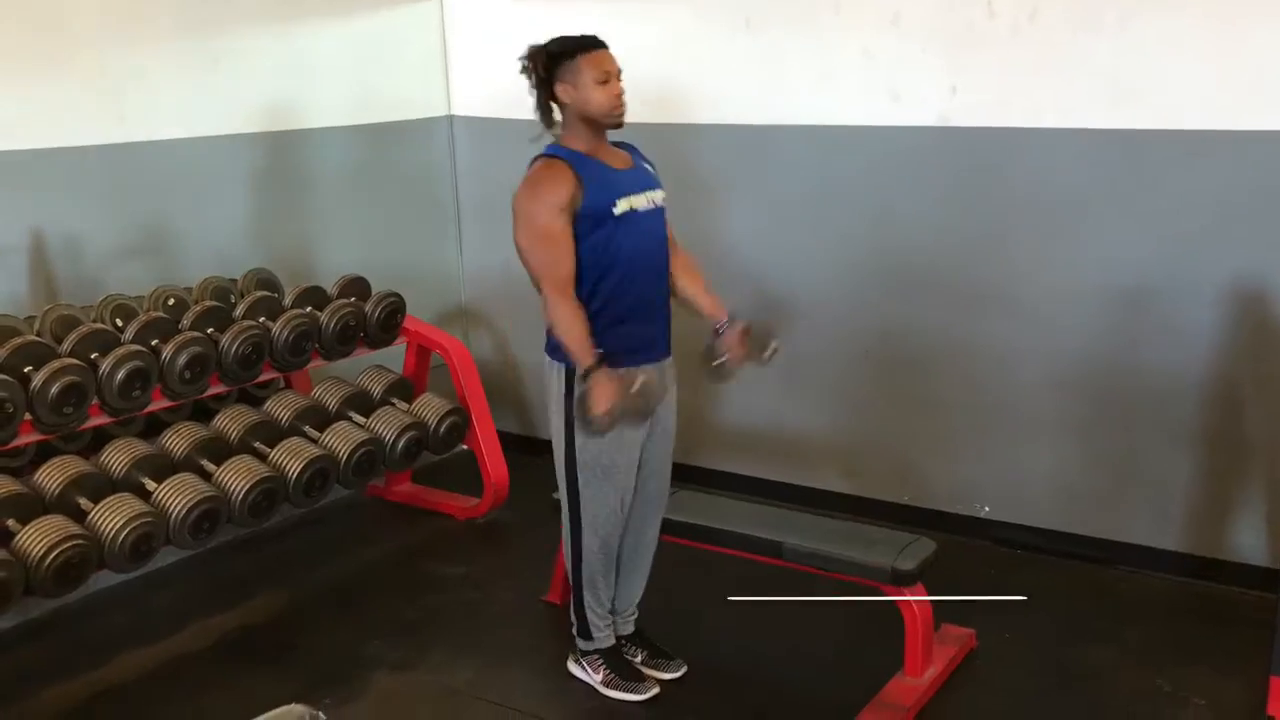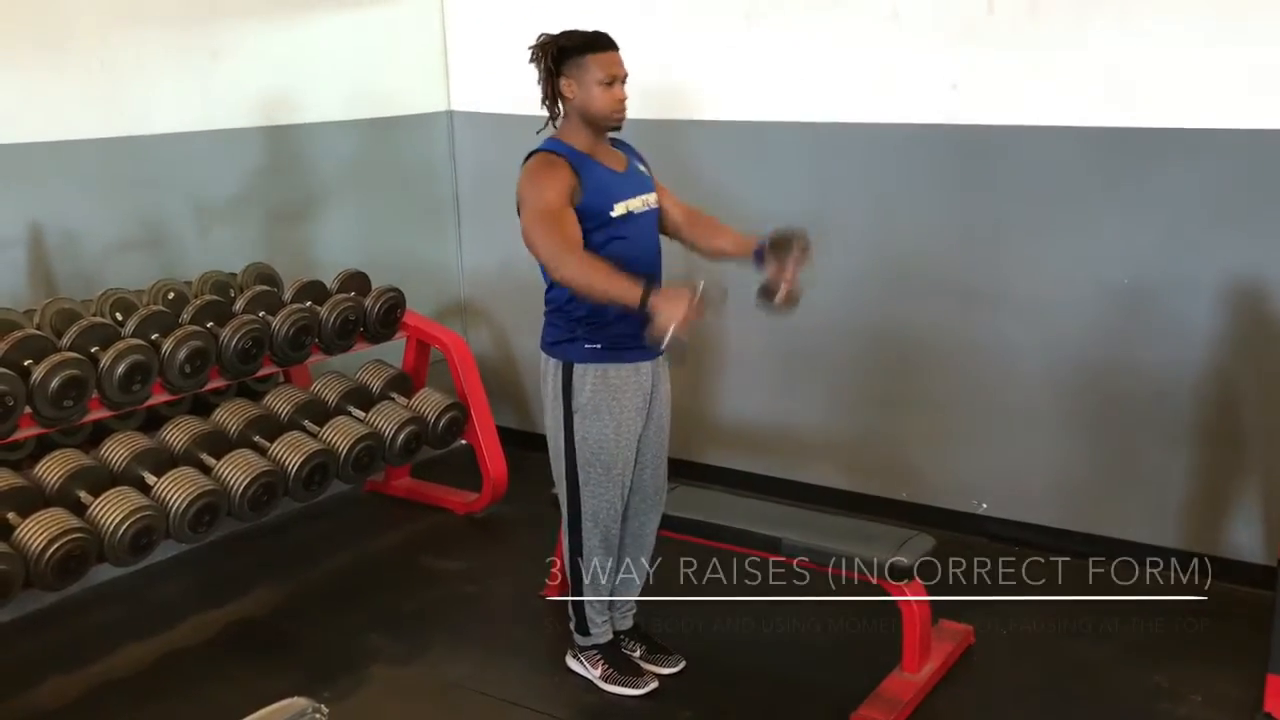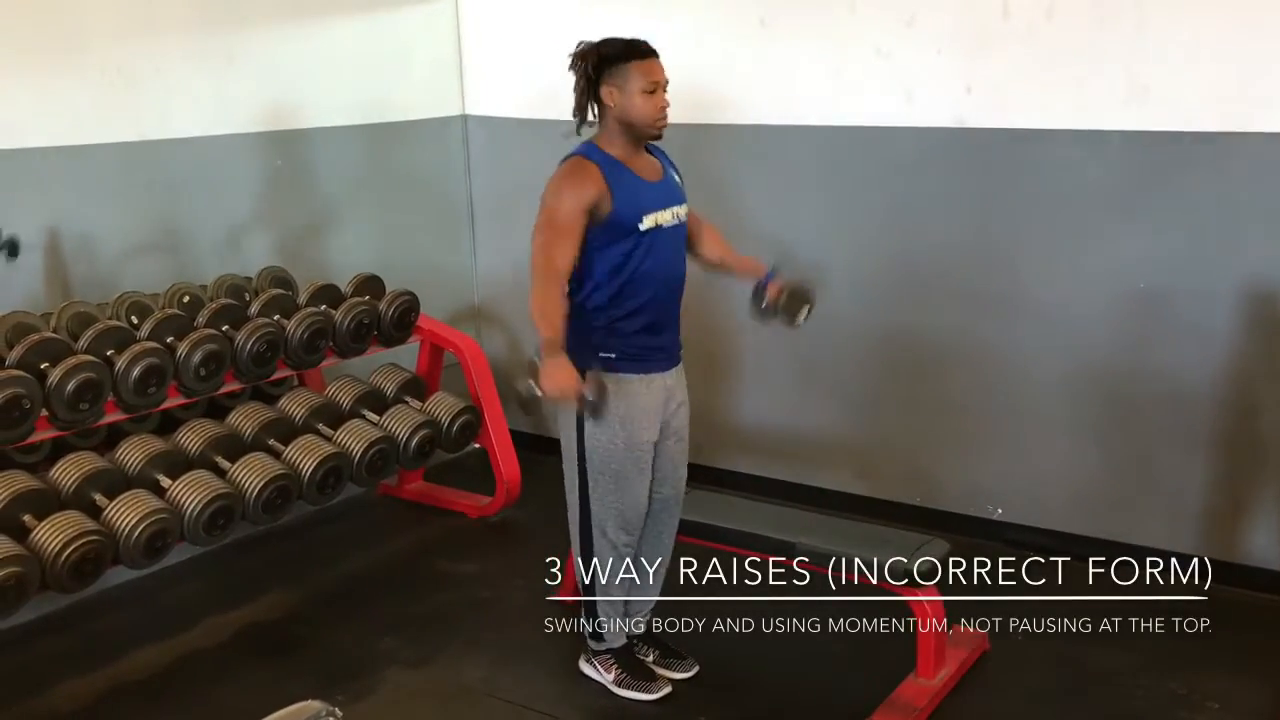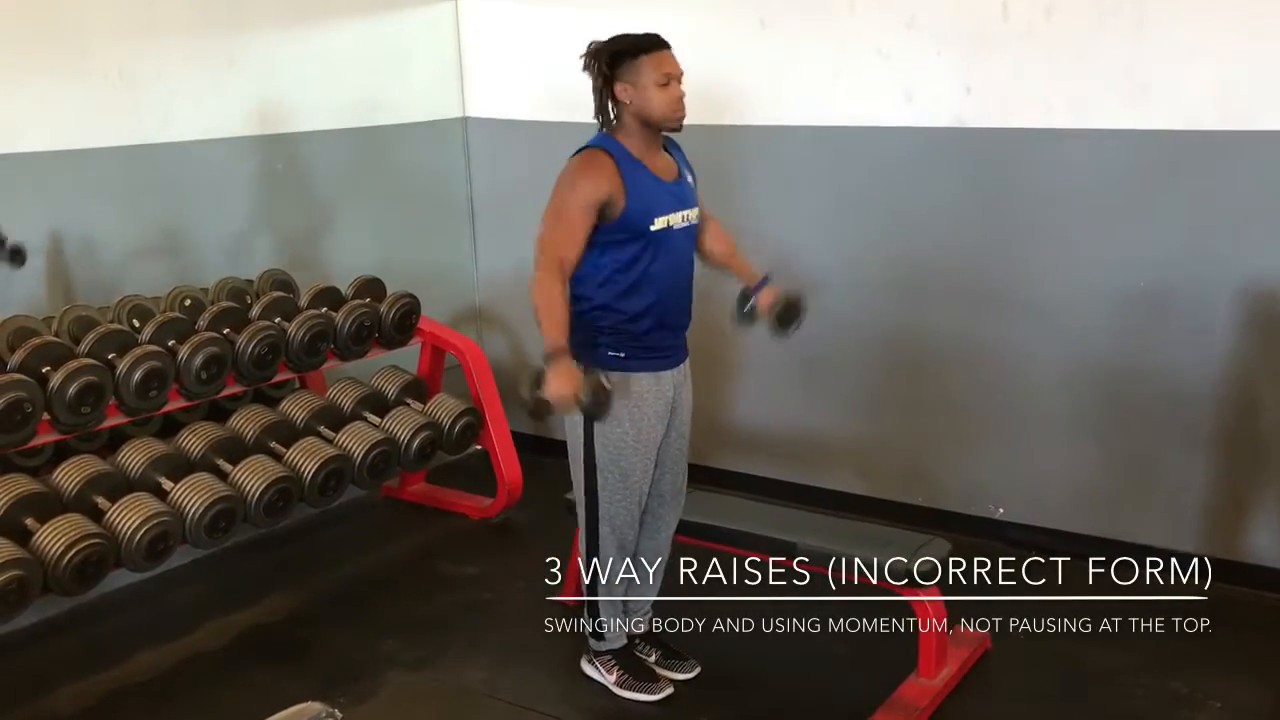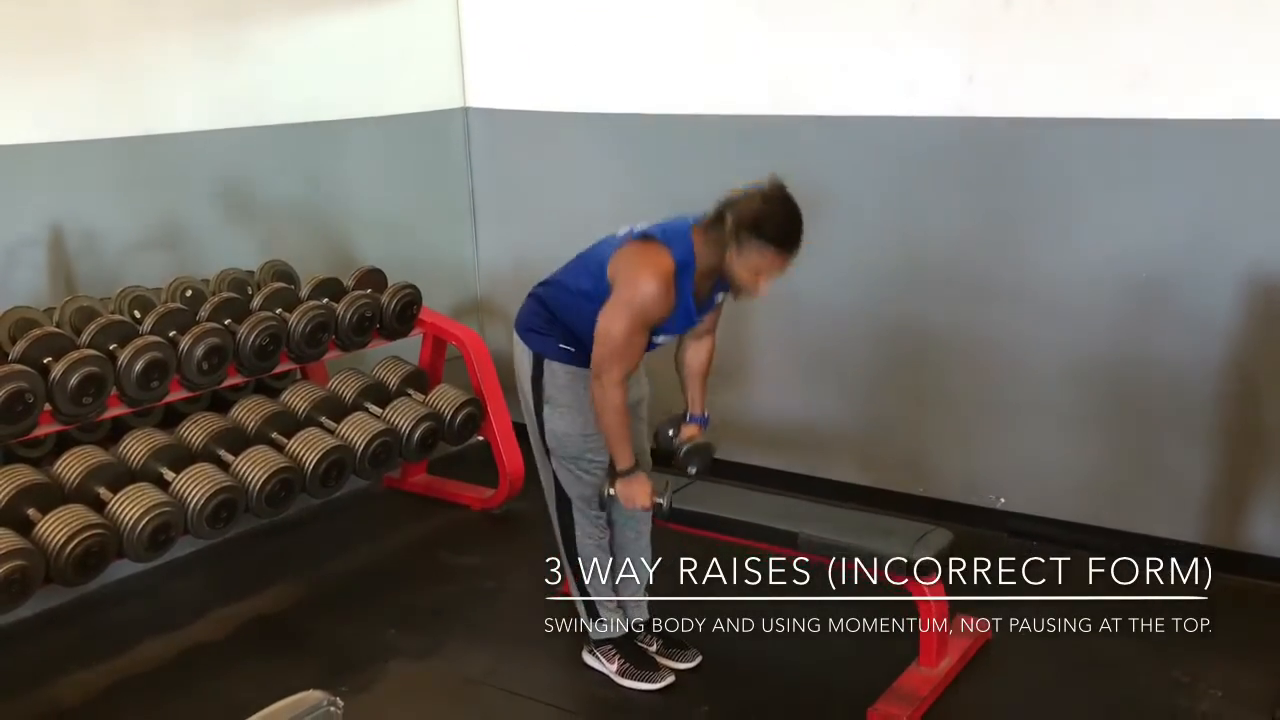
dt=1s
person 1, frame 1
left shoulder: (636, 162)
right shoulder: (549, 180)
left elbow: (669, 255)
right elbow: (555, 288)
left wrist: (722, 320)
right wrist: (592, 371)
left hip: (655, 363)
right hip: (598, 369)
left knee: (644, 507)
right knee: (599, 514)
left ankle: (622, 627)
right ankle: (591, 646)
person 1, frame 2
left shoulder: (630, 159)
right shoulder: (547, 173)
left elbow: (686, 222)
right elbow: (565, 262)
left wrist: (756, 251)
right wrist: (648, 299)
left hip: (646, 359)
right hip: (588, 367)
left knee: (643, 503)
right knee: (596, 509)
left ankle: (622, 623)
right ankle: (590, 642)
person 1, frame 3
left shoulder: (659, 165)
right shoulder: (581, 177)
left elbow: (698, 237)
right elbow: (548, 274)
left wrist: (761, 276)
right wrist: (552, 352)
left hip: (666, 369)
right hip: (606, 371)
left knee: (662, 506)
right knee: (612, 515)
left ankle: (636, 628)
right ankle: (604, 646)
person 1, frame 4
left shoulder: (675, 159)
right shoulder: (596, 170)
left elbow: (704, 232)
right elbow: (550, 268)
left wrist: (755, 281)
right wrist: (558, 357)
left hip: (672, 366)
right hip: (615, 373)
left knee: (662, 508)
right knee: (614, 515)
left ankle: (637, 628)
right ankle: (605, 647)
person 1, frame 5
left shoulder: (716, 263)
right shoulder: (652, 276)
left elbow: (699, 338)
right elbow: (606, 380)
left wrist: (696, 416)
right wrist: (627, 470)
left hip: (614, 359)
right hip: (556, 355)
left knee: (633, 500)
right knee: (587, 492)
left ankle: (635, 621)
right ankle: (605, 637)
